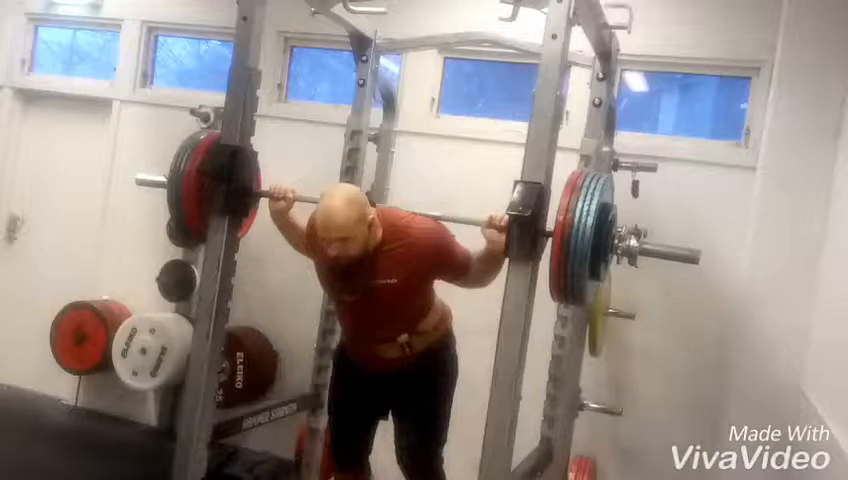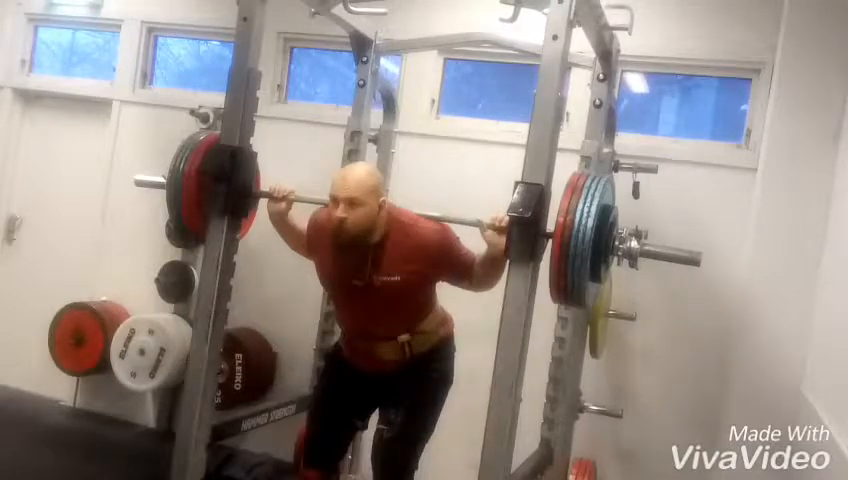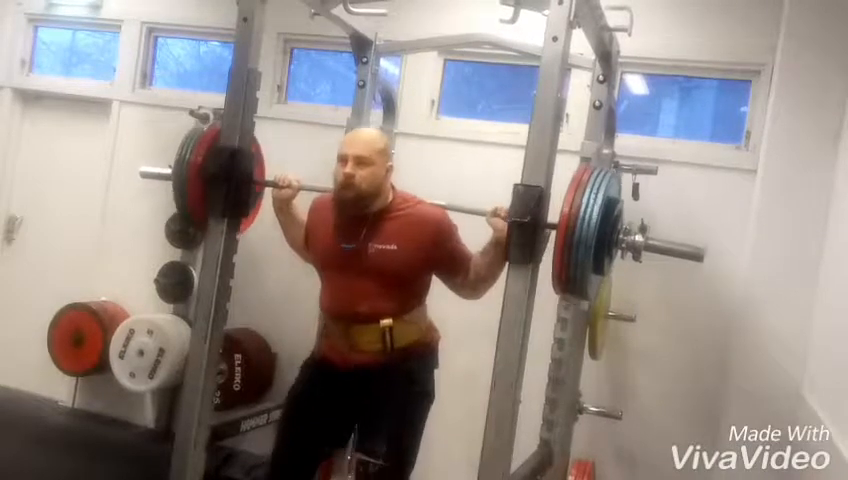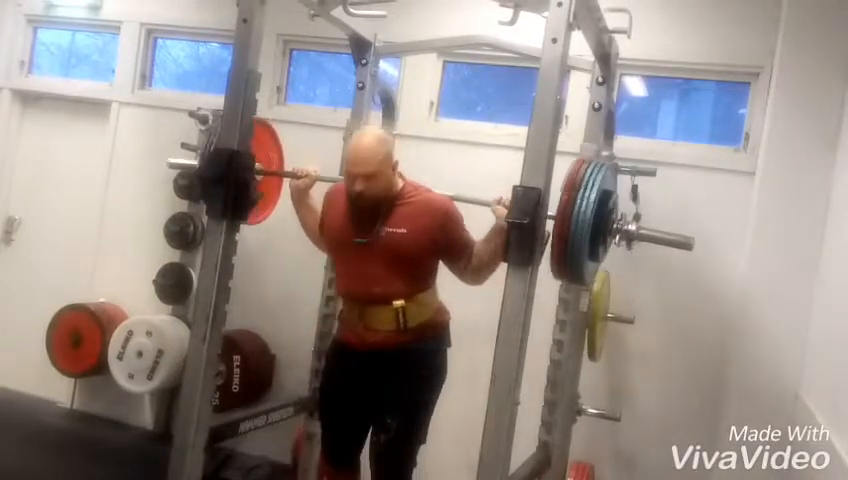
dt=1s
person 1, frame 1
left shoulder: (422, 238)
right shoulder: (324, 230)
left elbow: (471, 275)
left wrist: (496, 251)
right wrist: (281, 215)
left hip: (423, 359)
right hip: (357, 356)
right knee: (346, 453)
person 1, frame 2
left shoulder: (425, 239)
right shoulder: (324, 226)
left elbow: (476, 278)
left wrist: (496, 253)
right wrist: (279, 217)
left hip: (419, 362)
right hip: (353, 355)
right knee: (317, 453)
person 1, frame 3
left shoulder: (427, 222)
right shoulder: (323, 209)
left elbow: (470, 284)
left wrist: (500, 242)
right wrist: (283, 206)
left hip: (399, 368)
right hip: (331, 359)
person 1, frame 4
left shoulder: (434, 210)
right shoulder: (337, 199)
left elbow: (473, 271)
left wrist: (502, 230)
right wrist: (300, 196)
left hip: (412, 350)
right hip: (351, 342)
